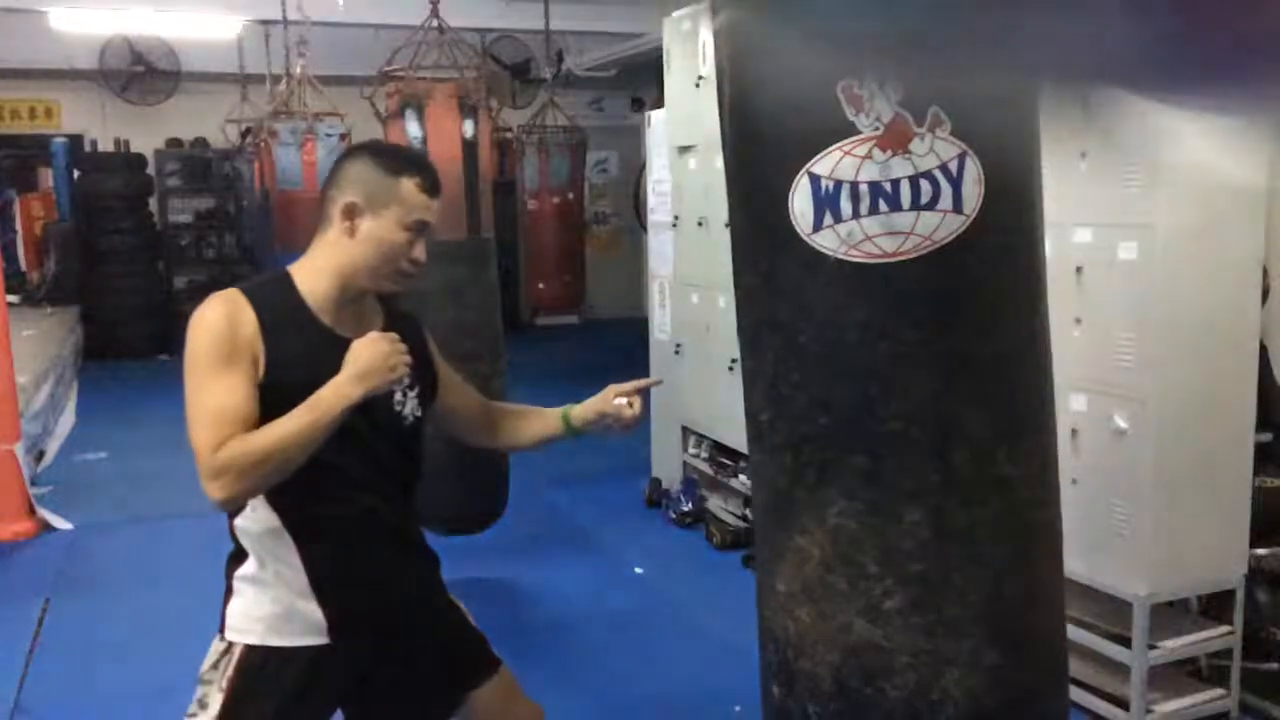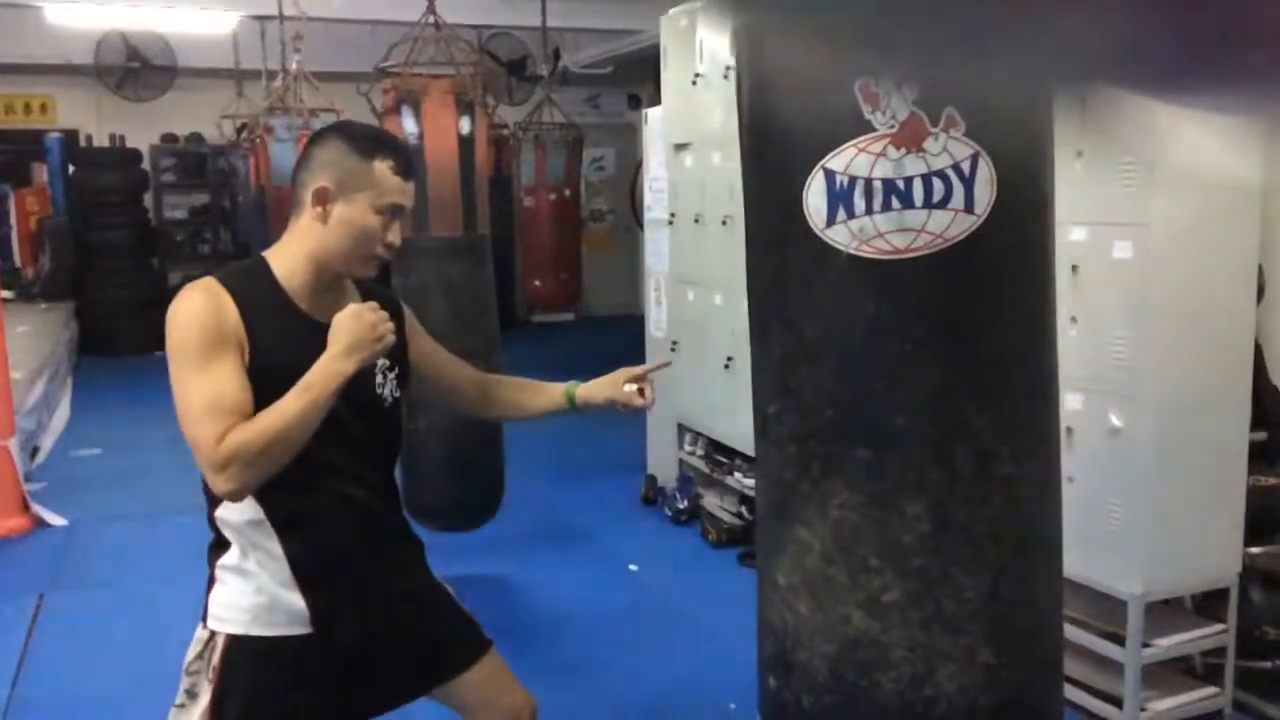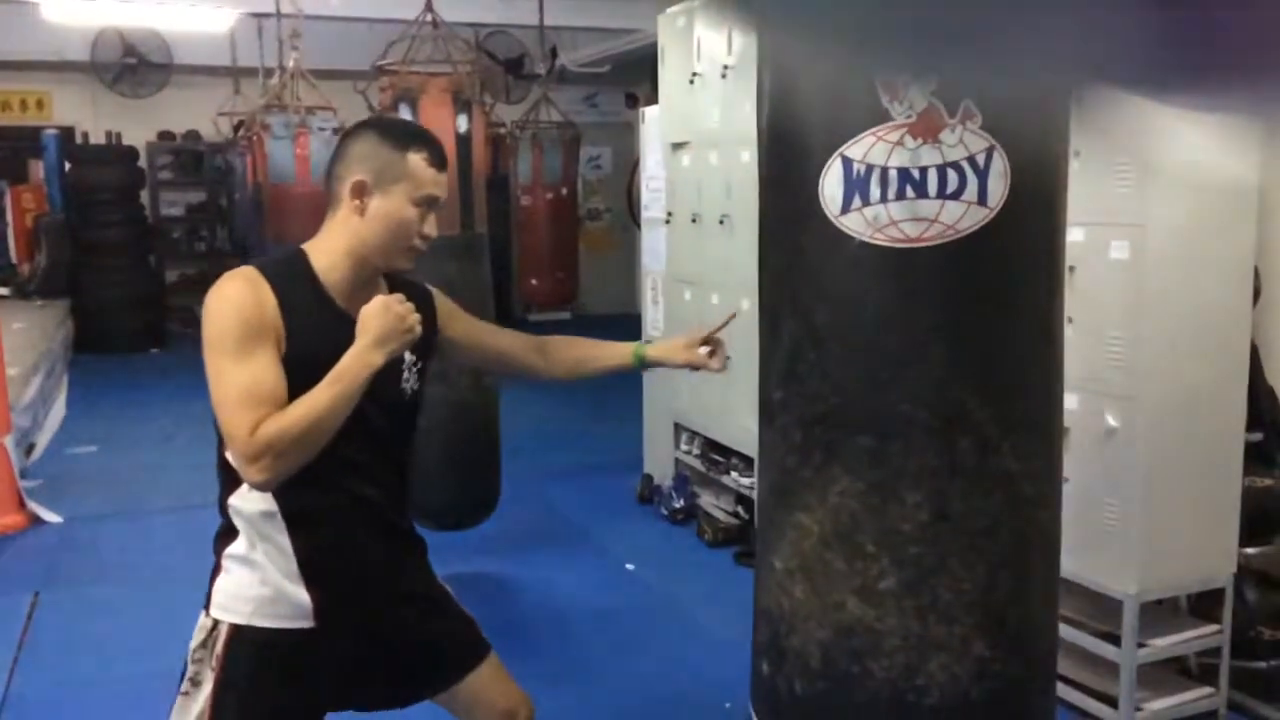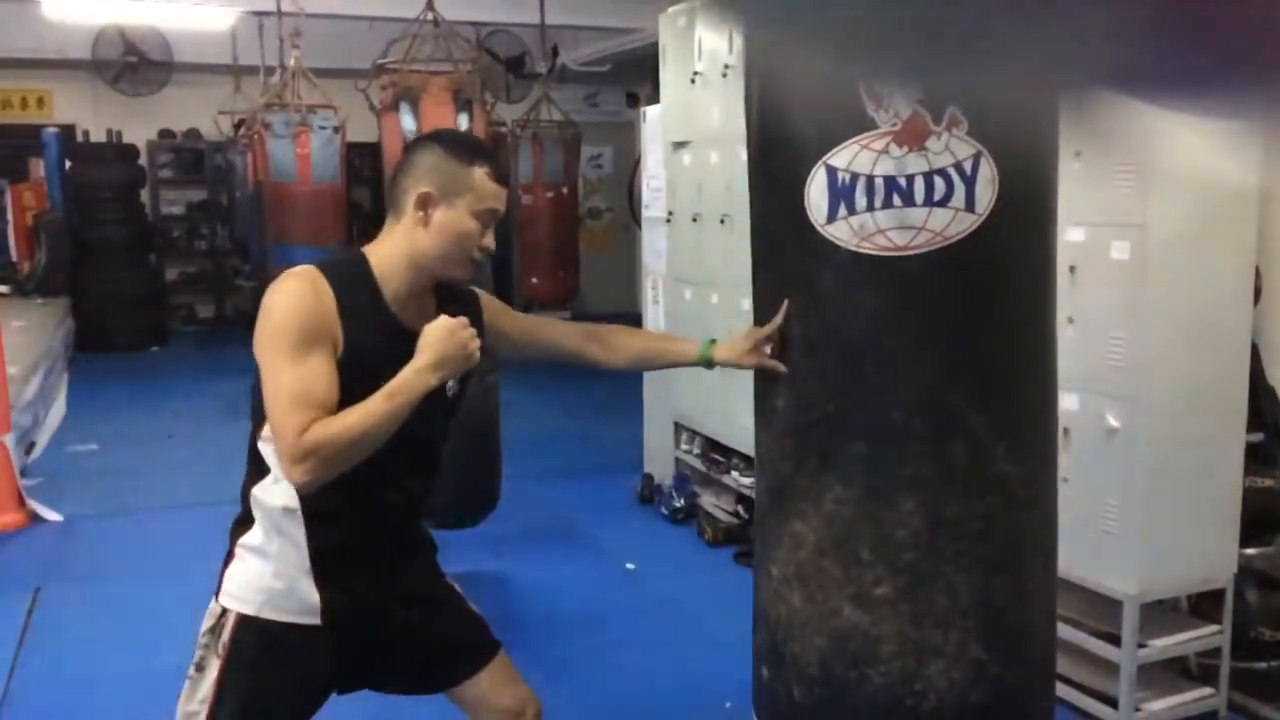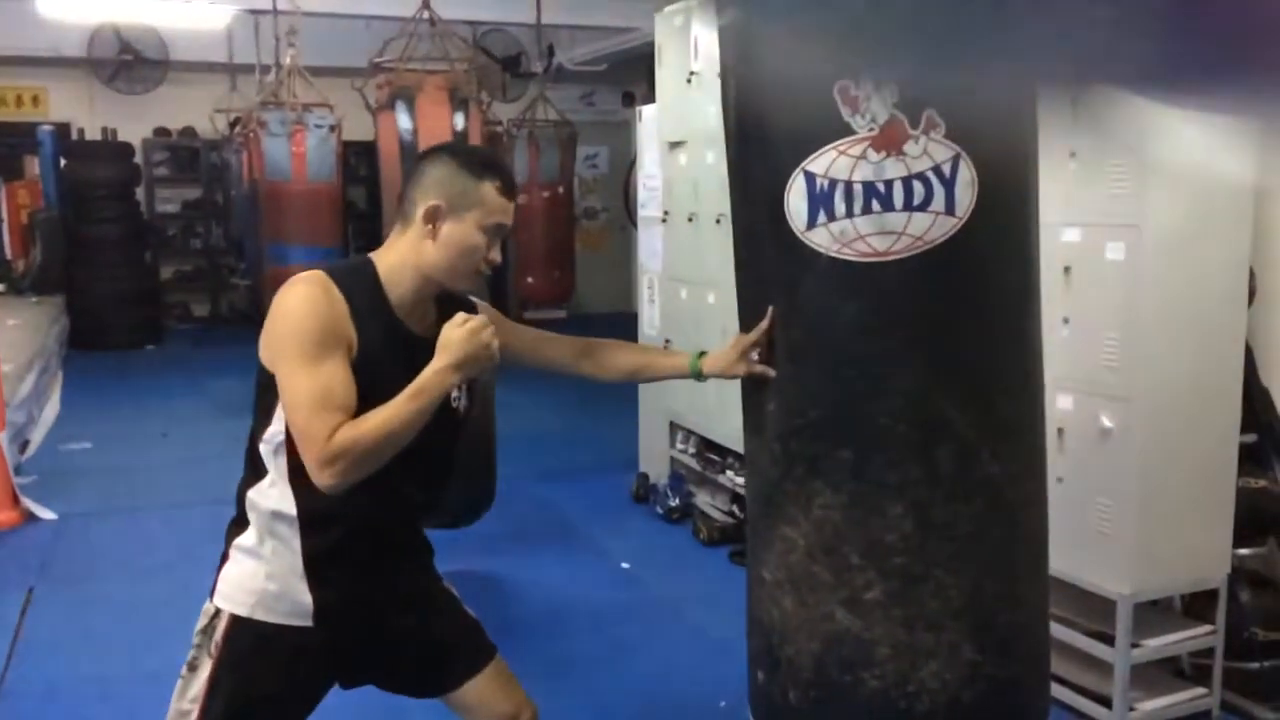
dt=0.5s
person 1, frame 1
left shoulder: (404, 335)
right shoulder: (234, 318)
left elbow: (487, 424)
right elbow: (223, 479)
left wrist: (580, 415)
right wrist: (348, 387)
left hip: (403, 596)
right hip: (285, 620)
person 1, frame 2
left shoulder: (383, 312)
right shoulder: (211, 308)
left elbow: (479, 391)
right elbow: (229, 471)
left wrist: (585, 393)
right wrist: (339, 360)
left hip: (389, 576)
right hip: (269, 609)
person 1, frame 3
left shoulder: (417, 304)
right shoulder: (249, 297)
left elbow: (534, 354)
right elbow: (261, 460)
left wrist: (651, 352)
right wrist: (368, 353)
left hip: (390, 576)
right hip: (273, 603)
person 1, frame 4
left shoulder: (463, 309)
right shoulder: (306, 296)
left elbow: (591, 341)
right elbow: (303, 461)
left wrist: (713, 351)
right wrist: (425, 370)
left hip: (398, 569)
right hip: (284, 592)
person 1, frame 5
left shoulder: (463, 316)
right shoulder: (315, 302)
left elbow: (583, 355)
right elbow: (331, 464)
left wrist: (703, 363)
right wrist: (447, 370)
left hip: (395, 571)
right hip: (281, 591)
